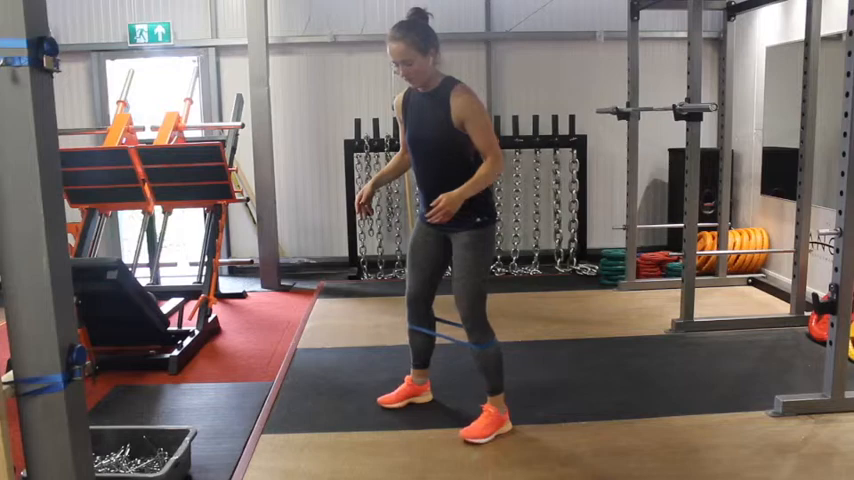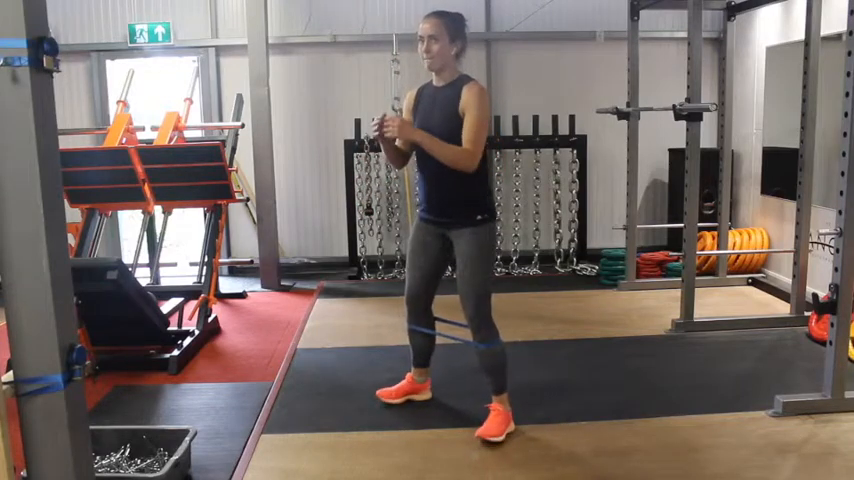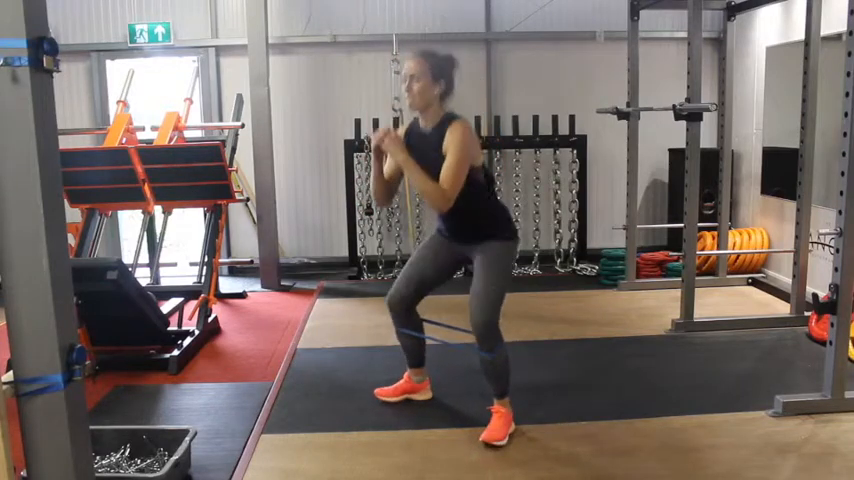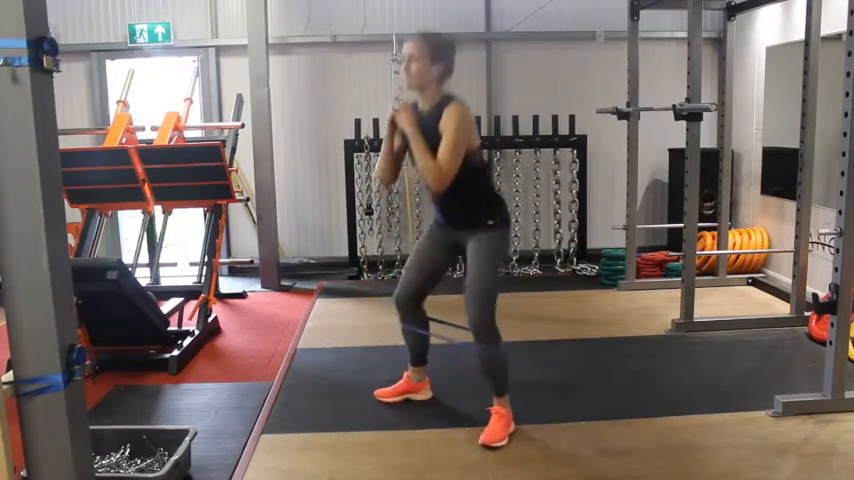
dt=1s
person 1, frame 1
left shoulder: (461, 99)
right shoulder: (403, 102)
left elbow: (494, 160)
left wrist: (460, 195)
right wrist: (374, 182)
left hip: (472, 221)
right hip: (431, 219)
left knee: (470, 312)
right knee: (416, 299)
left ankle: (497, 410)
right ankle: (418, 383)
person 1, frame 2
left shoulder: (471, 93)
right shoulder: (415, 96)
left elbow: (469, 159)
right elbow: (401, 160)
left wrist: (415, 134)
right wrist: (387, 139)
left hip: (471, 221)
right hip: (429, 218)
left knee: (476, 312)
right knee: (415, 298)
left ankle: (501, 408)
right ankle: (418, 380)
person 1, frame 3
left shoulder: (458, 133)
right shoulder: (407, 133)
left elbow: (442, 200)
right elbow: (382, 198)
left wrist: (402, 157)
right wrist: (379, 158)
left hip: (492, 238)
right hip: (449, 236)
left knee: (482, 321)
right knee: (399, 300)
left ankle: (503, 409)
right ankle: (417, 380)
person 1, frame 4
left shoulder: (455, 113)
right shoulder: (410, 114)
left elbow: (437, 181)
right elbow: (385, 179)
left wrist: (411, 131)
right wrist: (393, 133)
left hip: (486, 225)
right hip: (446, 223)
left knee: (478, 317)
right knee: (405, 297)
left ankle: (502, 410)
right ankle: (417, 380)
